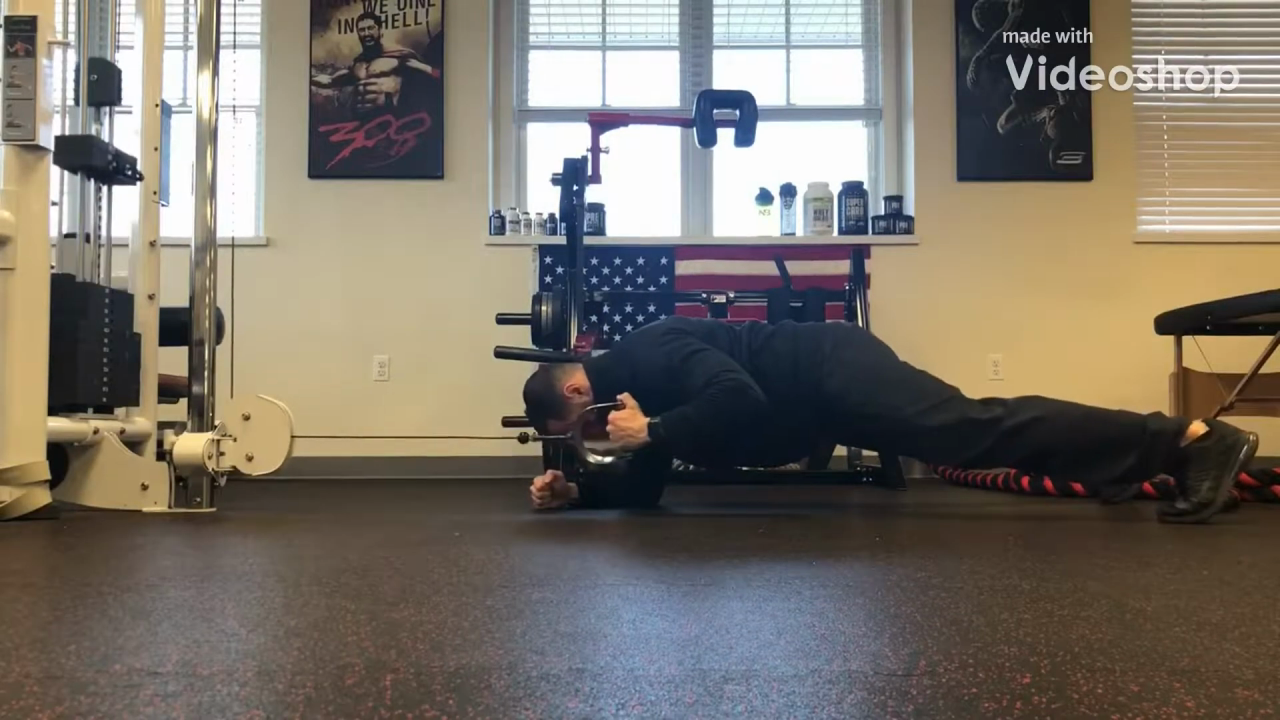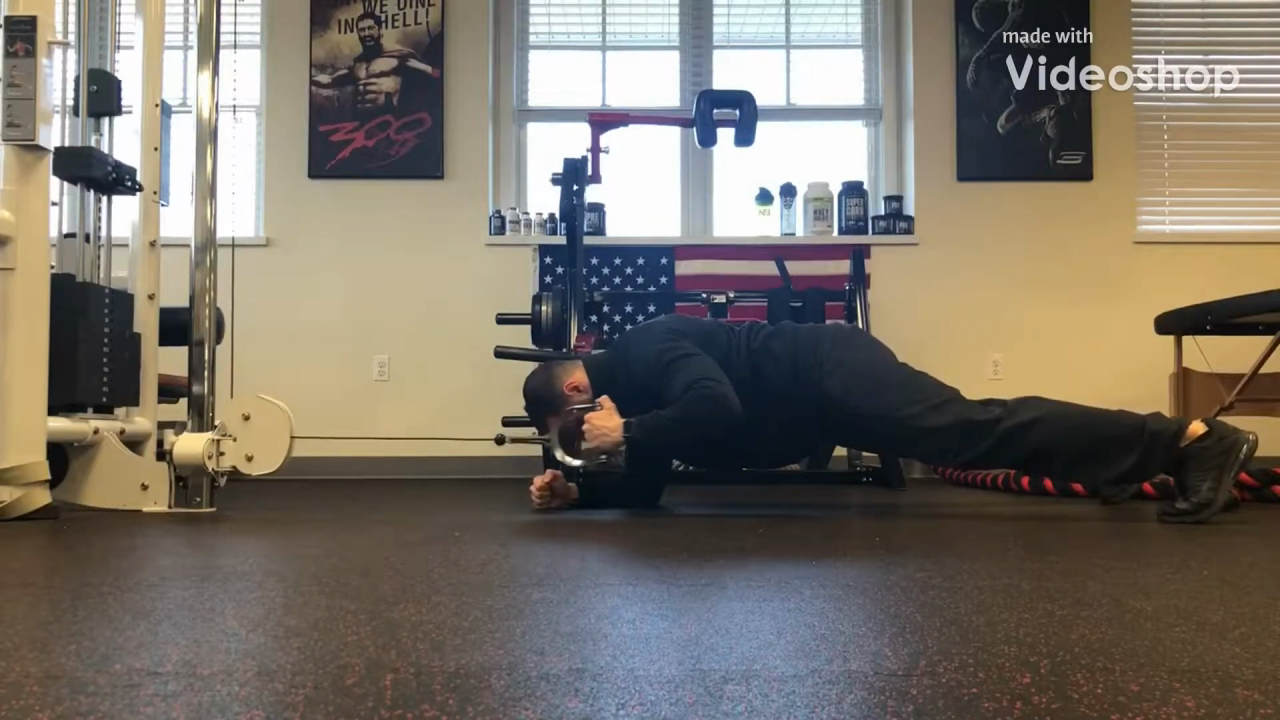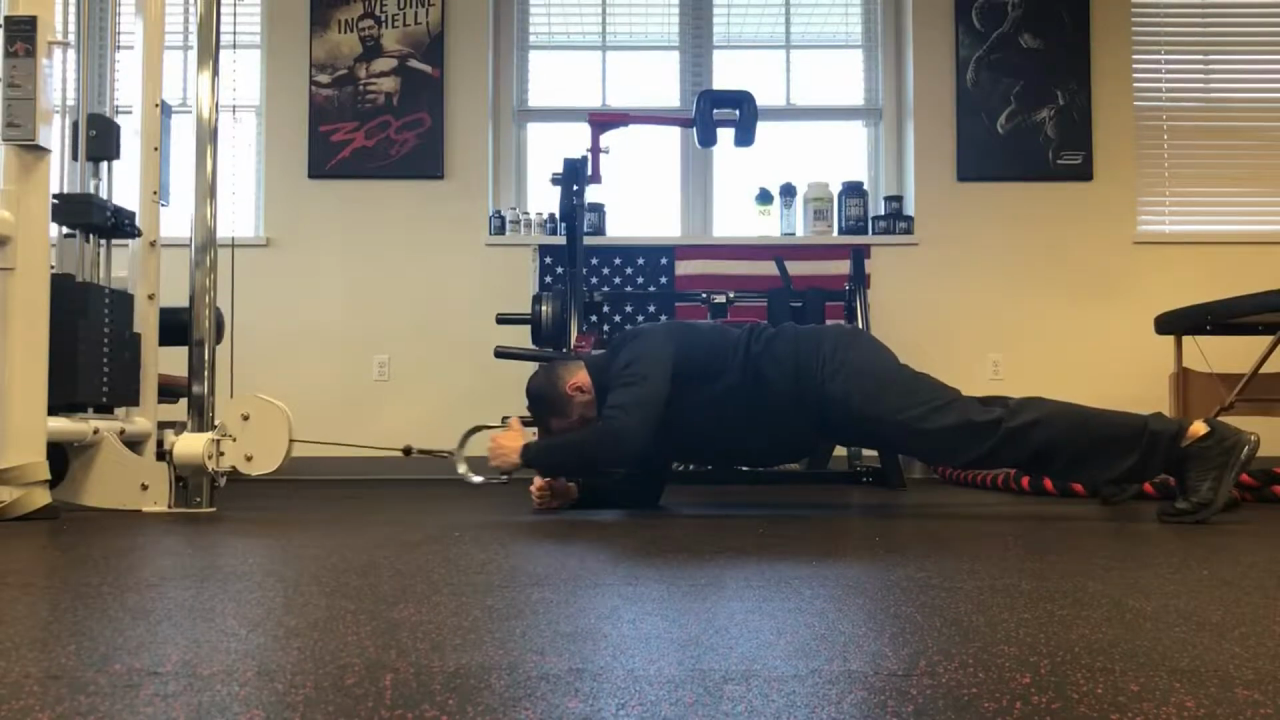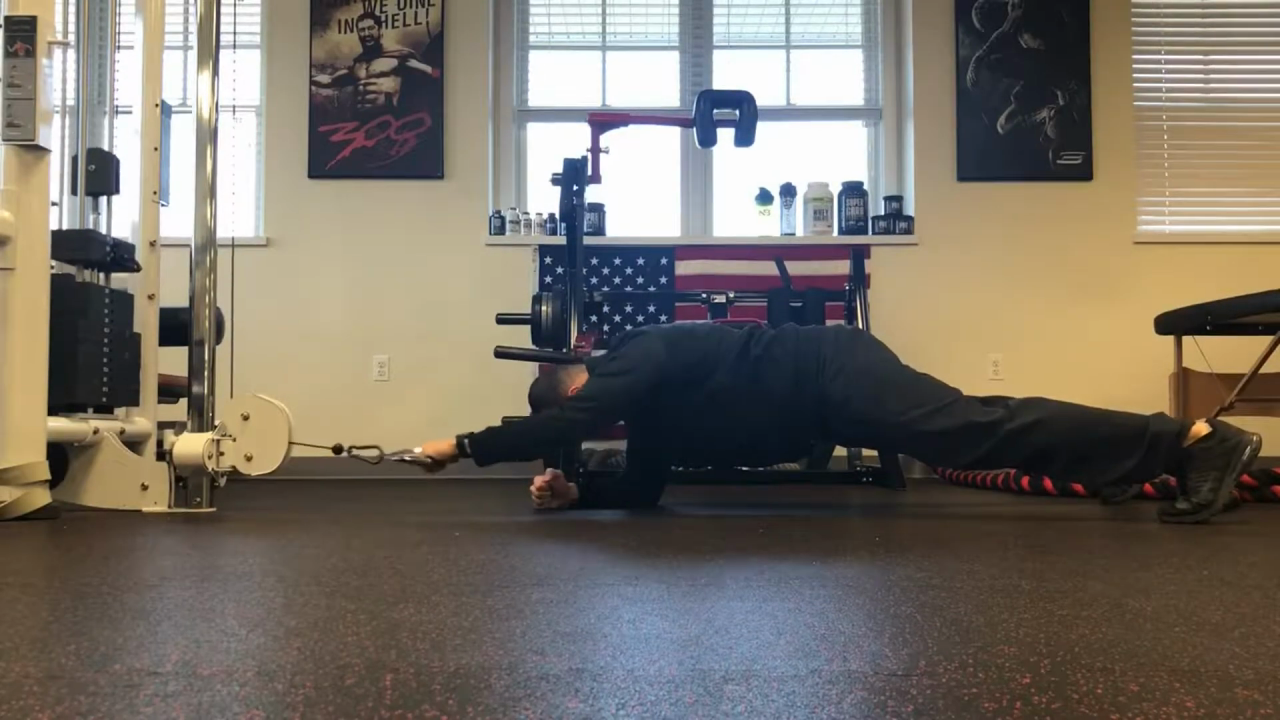
dt=0.5s
person 1, frame 1
left shoulder: (648, 356)
right shoulder: (631, 392)
left elbow: (740, 397)
right elbow: (644, 489)
left wrist: (651, 429)
right wrist: (574, 491)
left hip: (834, 370)
right hip: (827, 393)
left knee: (979, 430)
right knee: (975, 430)
left ankle: (1191, 438)
right ankle: (1135, 450)
person 1, frame 2
left shoulder: (647, 350)
right shoulder: (631, 392)
left elbow: (719, 408)
right elbow: (644, 487)
left wrist: (625, 432)
right wrist: (574, 491)
left hip: (833, 373)
right hip: (825, 396)
left knee: (979, 430)
right knee: (975, 434)
left ankle: (1190, 438)
right ankle: (1168, 448)
person 1, frame 3
left shoulder: (639, 354)
right shoulder: (637, 383)
left elbow: (622, 439)
right elbow: (641, 485)
left wrist: (533, 453)
right wrist: (572, 489)
left hip: (831, 373)
right hip: (821, 397)
left knee: (981, 432)
right knee: (981, 430)
left ankle: (1190, 438)
right ankle: (1177, 445)
person 1, frame 4
left shoulder: (638, 358)
right shoulder: (644, 402)
left elbow: (567, 420)
right elbow: (642, 488)
left wrist: (465, 446)
right wrist: (574, 490)
left hip: (834, 374)
right hip: (823, 393)
left knee: (983, 432)
right knee: (981, 434)
left ankle: (1194, 439)
right ankle: (1179, 445)
